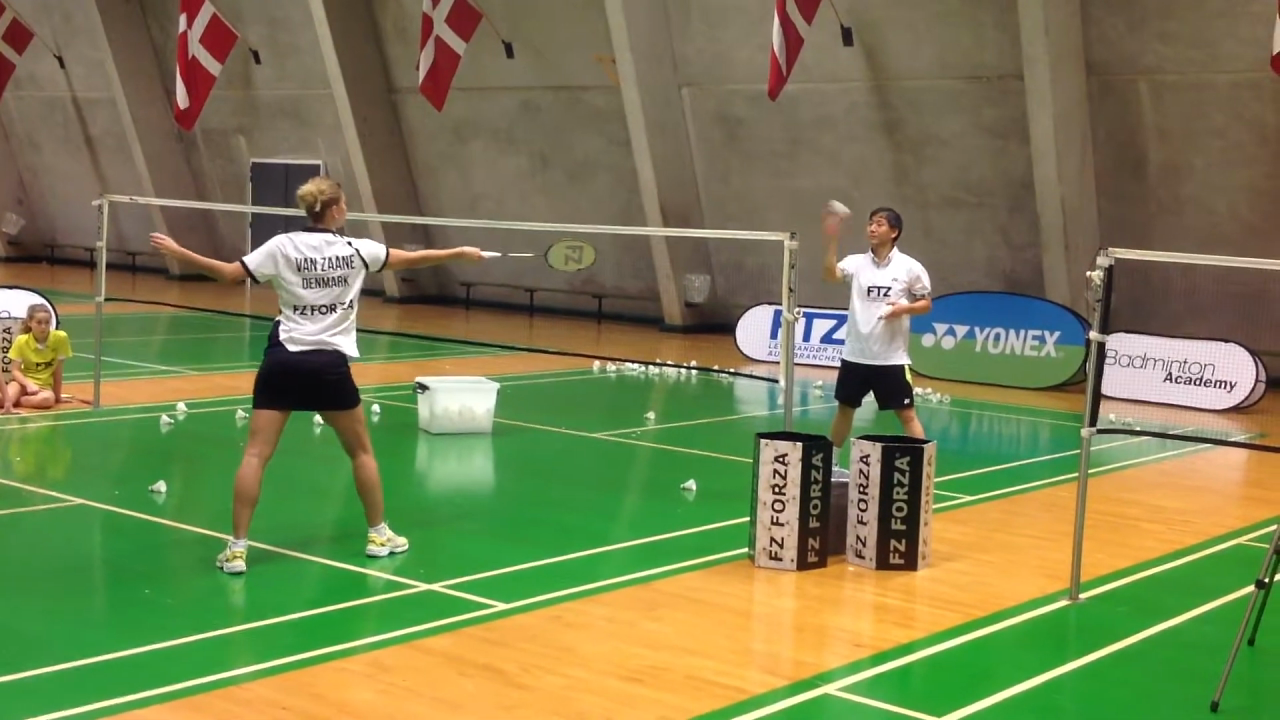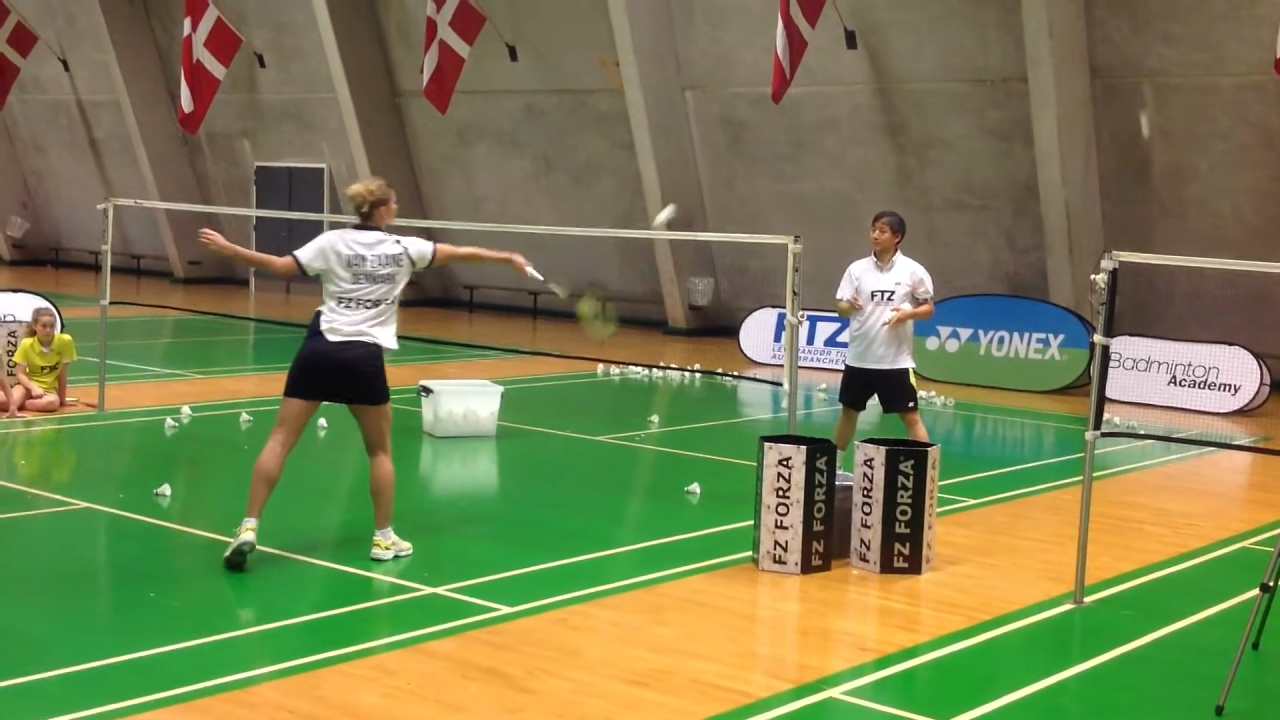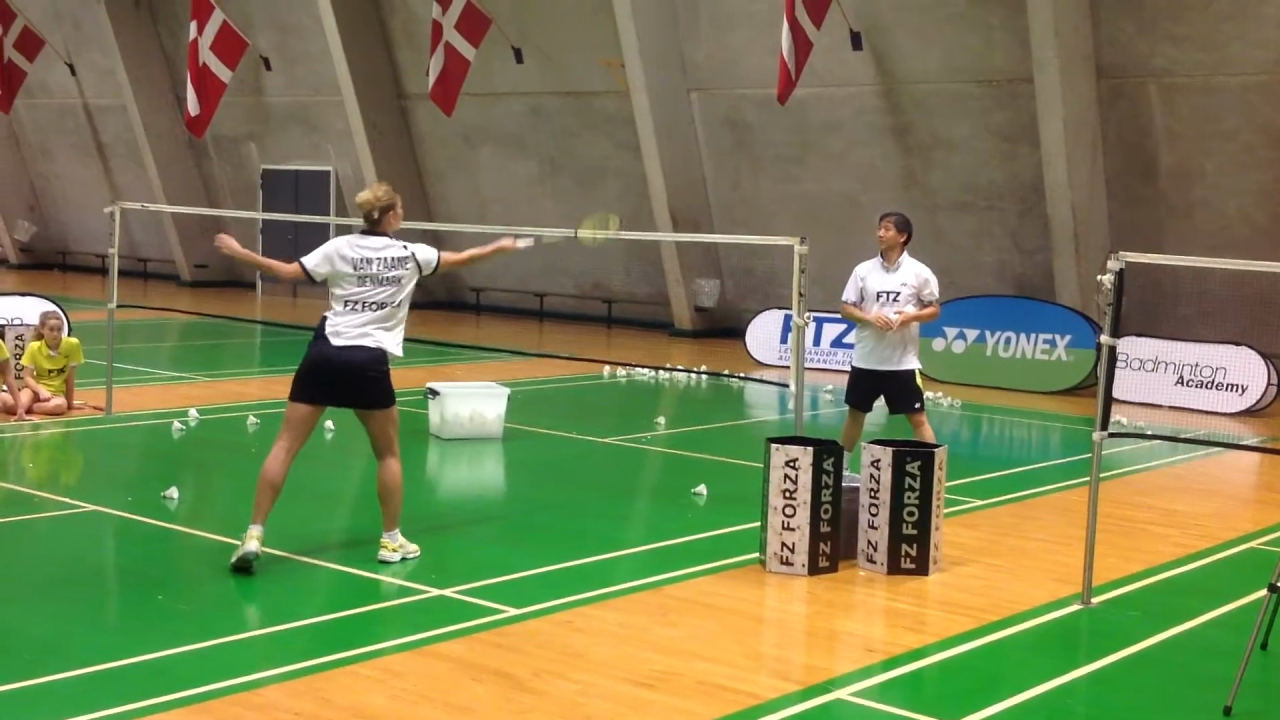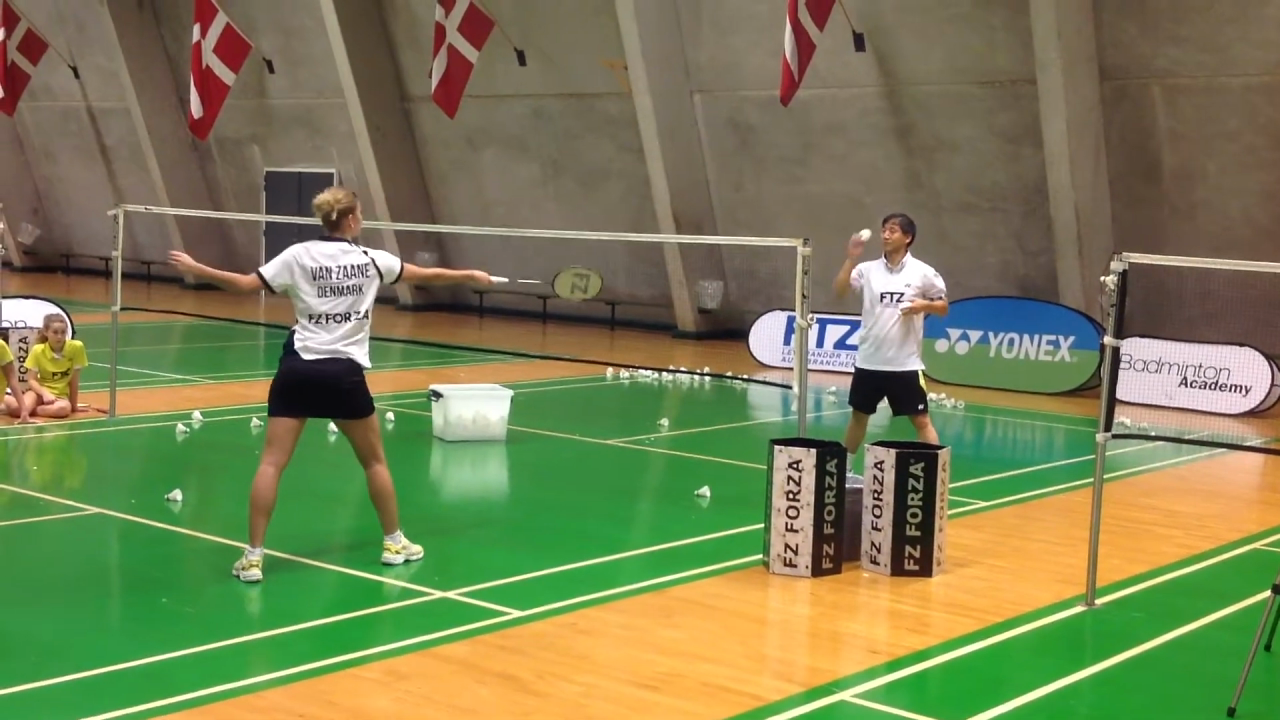
dt=0.4s
person 1, frame 1
left shoulder: (282, 246)
right shoulder: (356, 250)
left elbow: (229, 273)
right elbow: (414, 258)
left wrist: (179, 252)
right wrist: (460, 252)
left hip: (282, 362)
right hip: (329, 365)
left knee: (256, 454)
right knee: (361, 451)
left ankle: (237, 548)
right ankle: (379, 535)
person 1, frame 2
left shoulder: (333, 242)
right shoulder: (402, 248)
left elbow: (280, 267)
right elbow: (459, 253)
left wrist: (229, 248)
right wrist: (506, 257)
left hip: (319, 351)
right hip: (364, 358)
left knee: (279, 440)
right knee: (379, 451)
left ankle: (248, 528)
right ankle: (384, 538)
person 1, frame 3
left shoulder: (340, 247)
right shoulder: (410, 255)
left elbow: (288, 273)
right elbow: (461, 259)
left wrist: (241, 253)
right wrist: (500, 246)
left hip: (323, 356)
right hip: (368, 363)
left knee: (285, 447)
right knee: (388, 454)
left ankle: (253, 536)
right ankle: (391, 540)
person 1, frame 4
left shoulder: (298, 255)
right shoulder: (371, 260)
left elbow: (246, 285)
right elbow: (427, 275)
left wrist: (195, 268)
right wrist: (470, 275)
left hip: (298, 370)
right hip: (344, 373)
left knee: (272, 463)
right knee: (374, 460)
left ankle: (253, 556)
right ankle: (394, 543)
person 2, frame 1
left shoulder: (910, 267)
right shoulder: (856, 263)
left elbow: (926, 303)
right elbow: (829, 274)
left wrist: (905, 307)
right wrist: (832, 239)
left hip: (892, 357)
right hip: (856, 354)
left knee: (907, 414)
right knee: (845, 409)
person 2, frame 2
left shoulder: (914, 271)
right shoulder: (857, 269)
left elbow: (928, 308)
right elbow: (840, 307)
left wrist: (908, 313)
right wrist: (849, 306)
left hip: (896, 361)
right hip: (859, 359)
left knee: (911, 417)
right knee: (848, 412)
right ankle: (834, 466)
person 2, frame 3
left shoulder: (919, 272)
right shoulder: (863, 270)
left elbow: (934, 310)
right elbow: (846, 308)
left wrist: (910, 316)
right wrist: (870, 317)
left hip: (902, 362)
right hip: (865, 360)
left knee: (918, 418)
right knee: (855, 414)
right ankle: (841, 467)
person 2, frame 4
left shoulder: (923, 272)
right shoulder: (867, 269)
left elbow: (943, 306)
right elbow: (839, 292)
left wrist: (924, 305)
right wrist: (851, 257)
left hip: (905, 363)
right hip: (869, 361)
left knee: (921, 420)
right knee: (859, 415)
